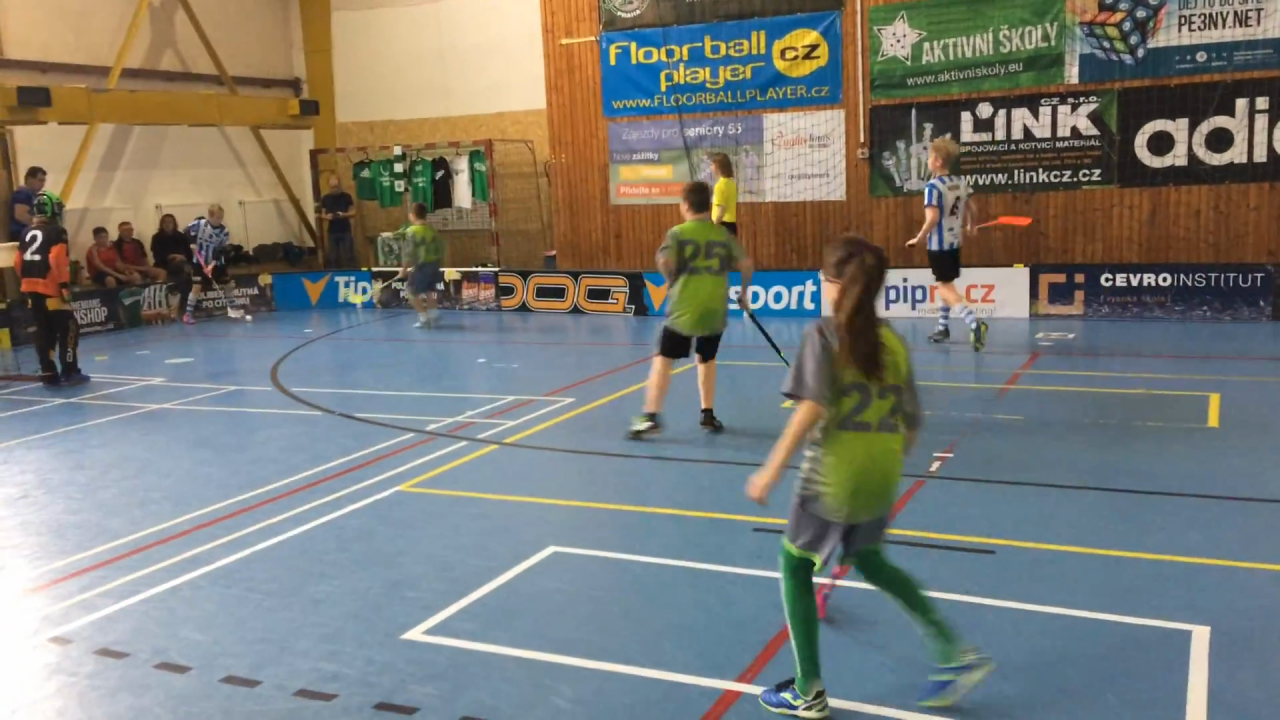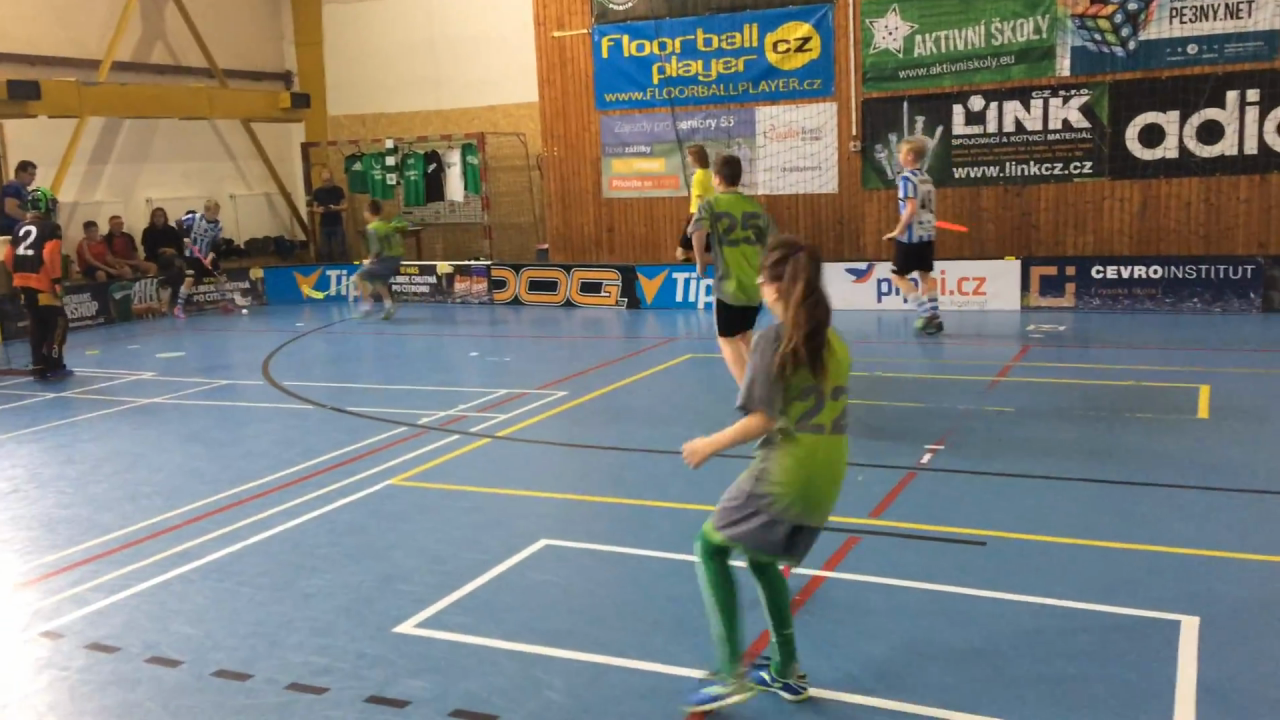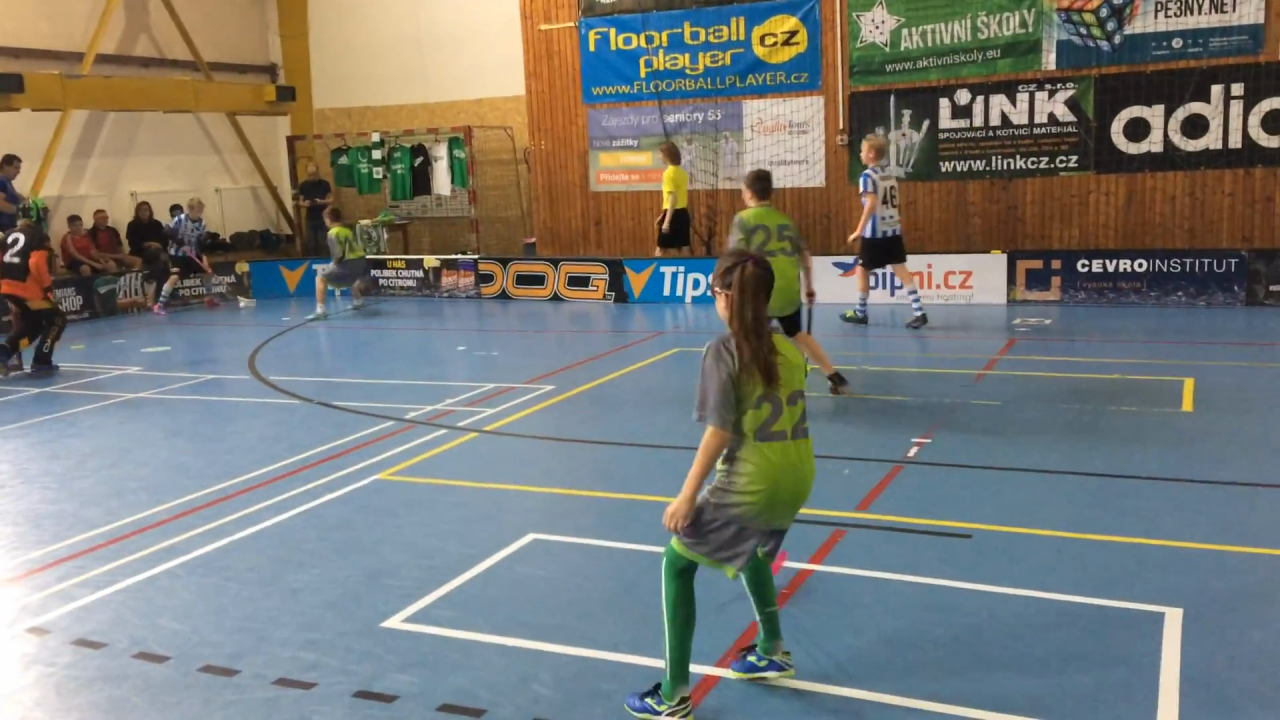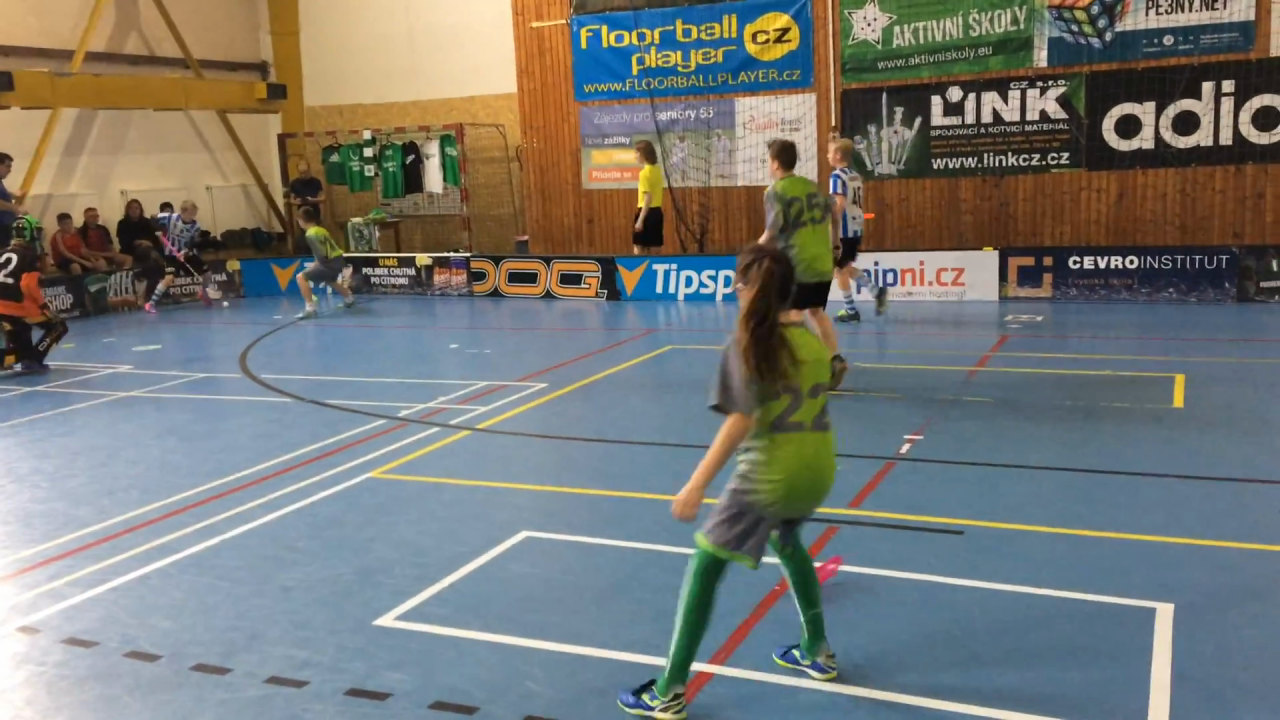
dt=0.2s
person 1, frame 1
left shoulder: (822, 334)
right shoulder: (893, 341)
left elbow: (812, 409)
right elbow: (910, 423)
left wrist: (771, 468)
left hip: (834, 474)
right hip: (882, 479)
left knee: (794, 567)
right knee: (870, 562)
right ankle: (957, 652)
person 1, frame 2
left shoulder: (771, 340)
right shoulder: (835, 343)
left elbow: (764, 420)
right elbow: (832, 415)
left wrist: (711, 445)
left hip: (781, 478)
right hip: (826, 481)
left knee: (711, 551)
right knee: (764, 561)
left ankle: (732, 675)
right ankle: (788, 672)
person 1, frame 3
left shoulder: (723, 351)
right shoulder: (791, 350)
left elbow: (720, 430)
left wrist: (687, 494)
left hip: (748, 484)
right hip: (796, 482)
left knee: (677, 565)
right knee: (758, 547)
right ankle: (772, 649)
person 1, frame 4
left shoulder: (745, 344)
right shoulder: (813, 340)
left elbow: (741, 419)
left wrist: (698, 483)
left hip: (768, 476)
right hip: (817, 473)
left knee: (705, 568)
right knee: (785, 541)
right ankle: (818, 652)
person 2, frame 1
left shoulder: (677, 233)
right shoulder: (723, 234)
left elbow: (664, 262)
right elbow: (745, 264)
left wrist: (672, 279)
right wrist: (744, 292)
left hip: (684, 310)
right hip: (715, 311)
left knee: (663, 361)
right knee: (706, 361)
left ankle: (651, 416)
right ankle: (708, 414)
person 2, frame 2
left shoulder: (711, 203)
right shoulder: (755, 206)
left elbow: (698, 232)
left wrist: (700, 260)
left hip: (729, 283)
right hip: (754, 283)
left knee: (728, 340)
right knee: (744, 335)
person 2, frame 3
left shoulder: (742, 220)
right shoulder: (785, 220)
right elbow: (804, 252)
right wrist: (808, 286)
right hip: (790, 291)
right knee: (798, 335)
right ankle: (835, 377)
person 2, frame 4
left shoulder: (775, 190)
right shoulder: (810, 185)
left elbow: (775, 223)
right elbow: (832, 209)
left wrist: (763, 241)
right wrist: (834, 239)
left hip: (798, 263)
right hip: (822, 262)
right knee: (816, 310)
right ankle: (835, 358)
person 3, frame 1
left shoulder: (934, 186)
right shoulder: (960, 183)
left elbow: (932, 217)
right elbow: (972, 209)
left wrist: (918, 238)
right wrist: (967, 227)
left hip: (939, 243)
right hip: (955, 242)
left knee: (946, 288)
right knee: (946, 284)
left ankle: (975, 324)
right ankle: (943, 329)
person 3, frame 2
left shoulder: (906, 179)
right shoulder: (928, 179)
left elbow: (911, 209)
left wrist: (896, 232)
left hip: (910, 236)
right hip: (927, 235)
left knee: (899, 277)
right knee: (926, 276)
left ankle: (926, 312)
right ankle: (935, 319)
person 3, frame 3
left shoulder: (867, 175)
right shoulder: (890, 176)
left elbow: (871, 204)
right elbow: (895, 203)
left wrist: (857, 230)
left hip: (874, 232)
right hip: (894, 230)
left knee: (863, 270)
right knee: (901, 272)
left ankle: (860, 313)
right ankle: (919, 313)
person 3, frame 4
left shoulder: (836, 176)
right shoulder: (855, 176)
left elbow: (840, 204)
left hip: (843, 230)
right hip: (857, 229)
left knee: (839, 270)
right knee: (846, 267)
left ankle: (851, 310)
right ankle: (876, 289)
person 4, frame 1
left shoulder: (27, 232)
right shoulder: (57, 231)
left elbow: (18, 262)
right elbow: (58, 260)
right wrist: (64, 285)
left hip: (31, 289)
right hip: (50, 289)
left knee: (44, 331)
right knee: (68, 328)
left ankle: (49, 374)
right ankle: (69, 372)
person 4, frame 2
left shoulder: (20, 228)
right shoulder: (51, 227)
left elbow: (9, 257)
right elbow: (51, 255)
right wrist: (57, 281)
left hip: (23, 283)
right hip: (41, 284)
left knee: (38, 325)
right knee: (57, 323)
left ankle: (39, 367)
right ankle: (54, 367)
person 4, frame 3
right shoulder: (39, 236)
right elbow: (37, 264)
right wrist: (48, 289)
right hip: (27, 289)
left knee: (29, 326)
right knee: (56, 321)
right ankle: (41, 362)
person 4, frame 4
right shoulder: (30, 256)
right elbow: (29, 285)
right wrist: (44, 307)
right hip: (20, 306)
left knee: (21, 346)
right knee: (58, 326)
right ankle: (32, 360)
